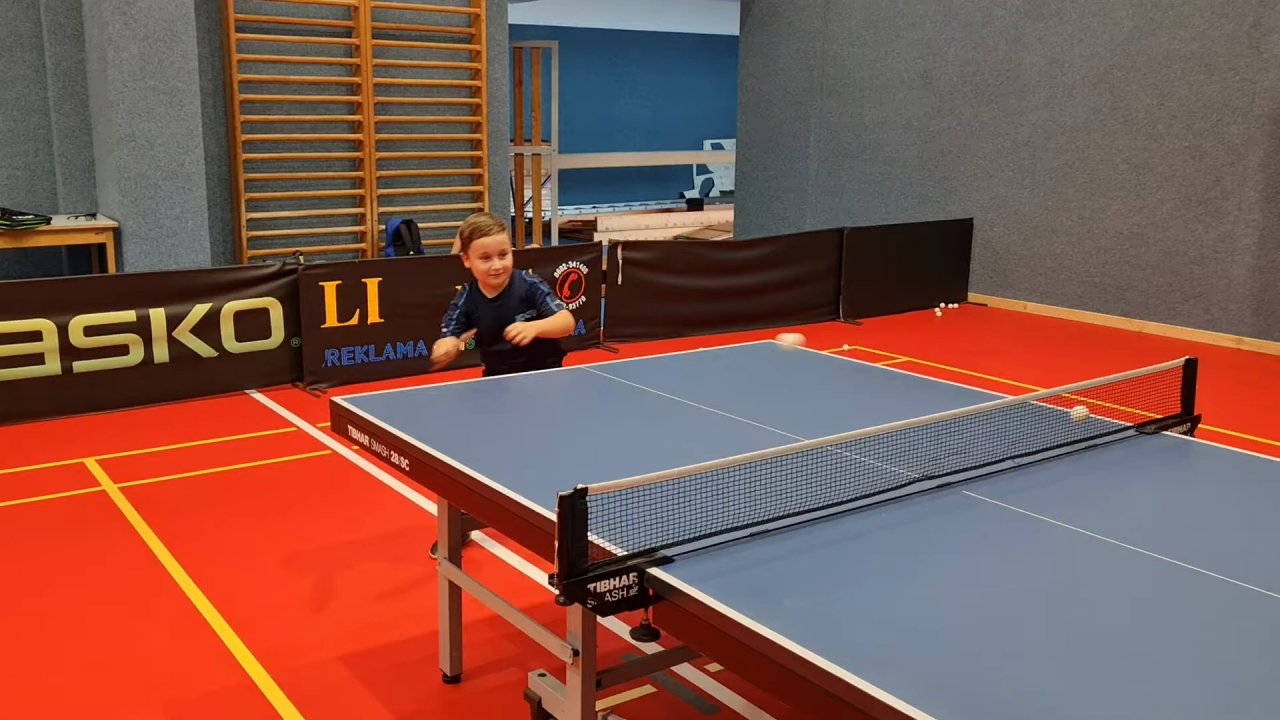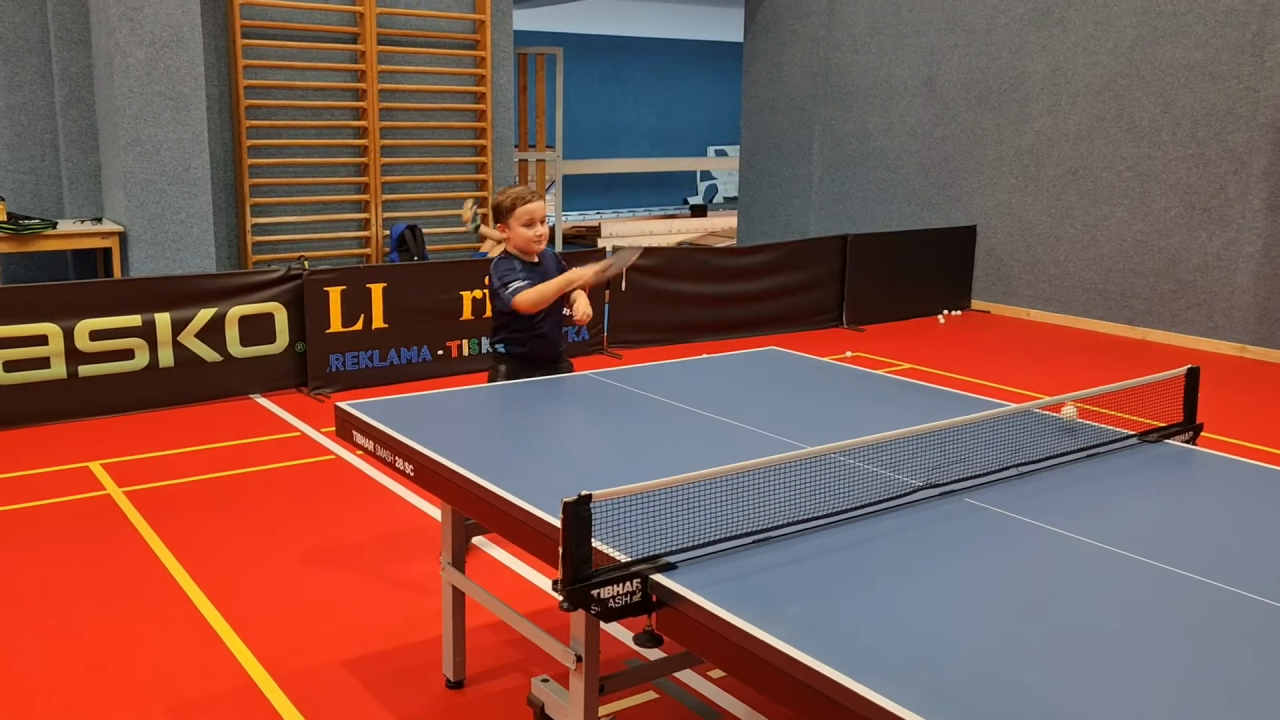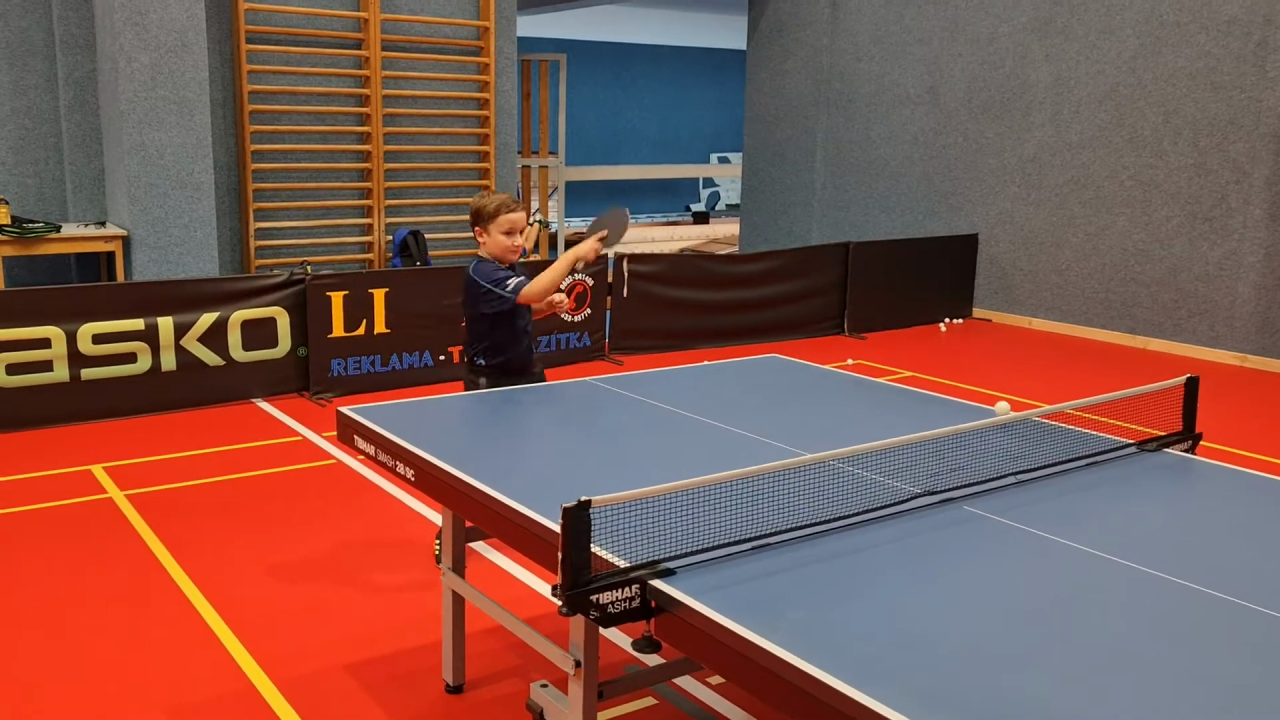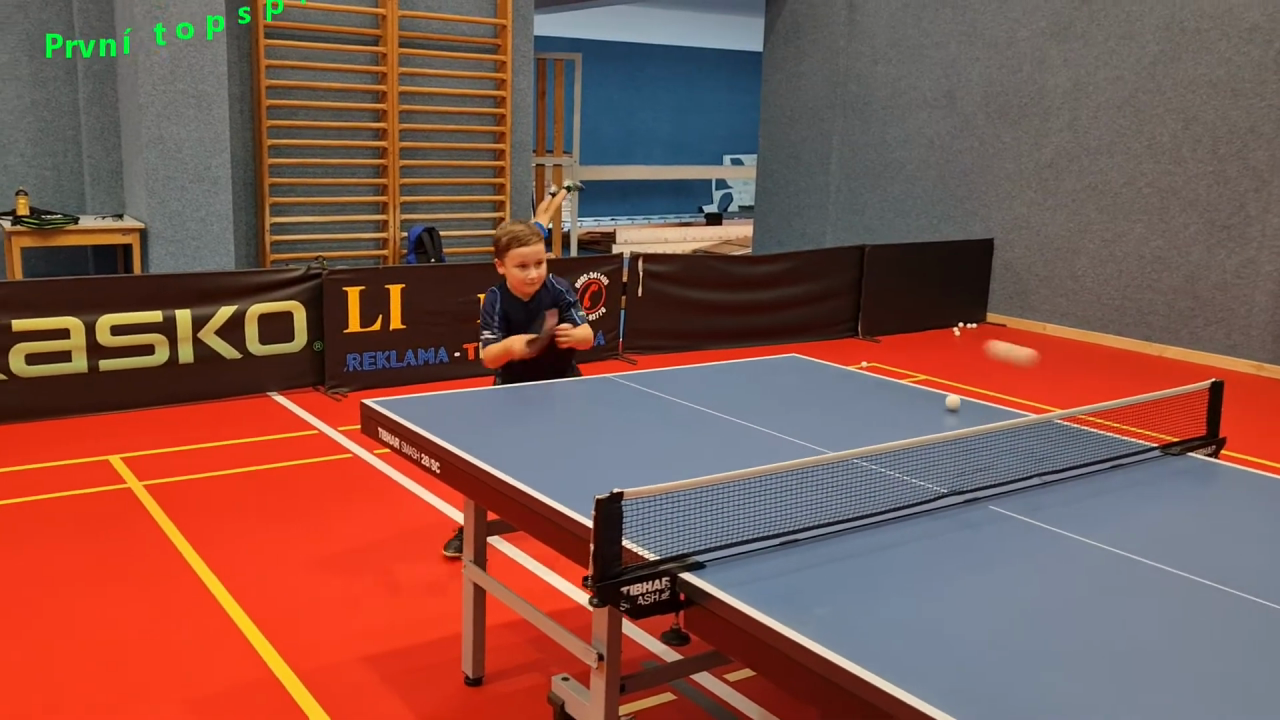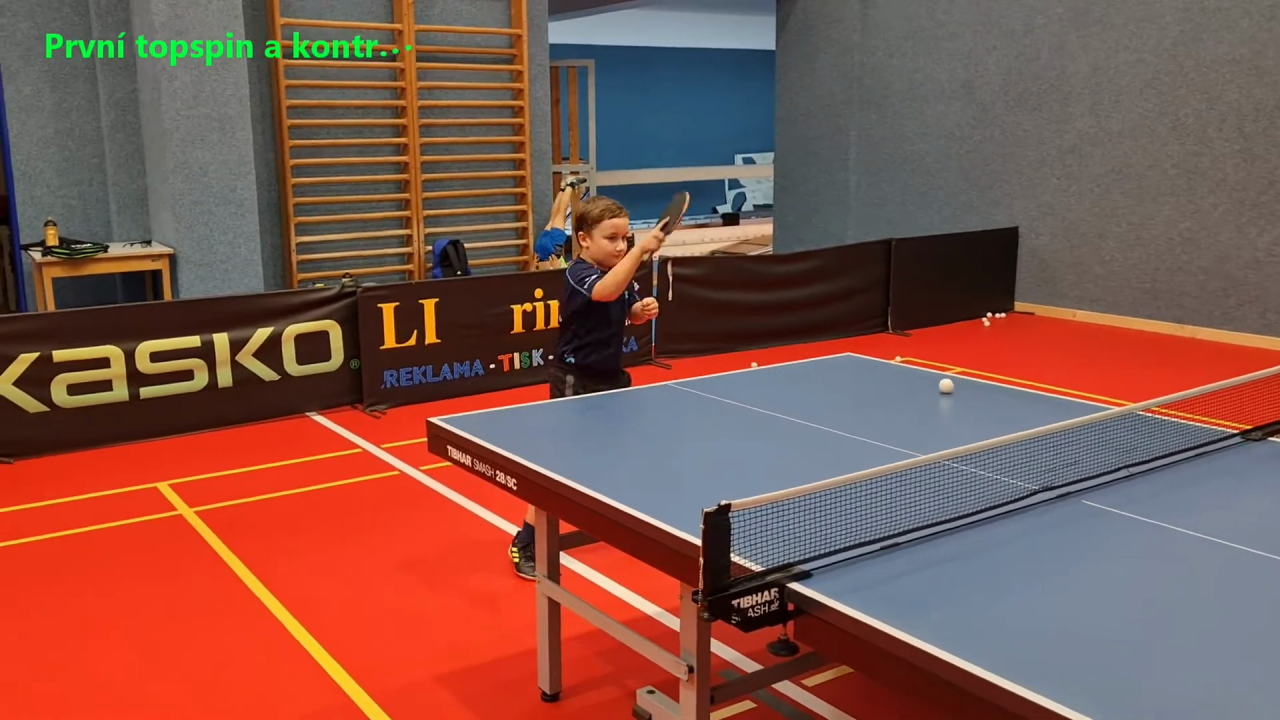
dt=1s
person 1, frame 1
left shoulder: (529, 285)
right shoulder: (467, 298)
left elbow: (566, 322)
right elbow: (444, 351)
left wrist: (534, 327)
right wrist: (448, 346)
person 1, frame 2
left shoulder: (551, 258)
right shoulder: (504, 267)
left elbow: (566, 293)
right elbow: (527, 302)
left wrist: (579, 298)
right wrist: (571, 278)
left hip: (555, 367)
right hip: (514, 372)
person 1, frame 3
left shoulder: (507, 267)
right shoulder: (480, 273)
right elbow: (532, 293)
left wrist: (549, 304)
right wrist: (573, 254)
left hip: (526, 374)
right hip: (491, 383)
person 1, frame 4
left shoulder: (560, 290)
right shoulder: (495, 299)
left elbow: (588, 338)
right elbow: (489, 358)
left wrist: (574, 335)
right wrist: (510, 345)
left hip: (561, 383)
right hip: (516, 386)
person 1, frame 5
left shoulder: (620, 272)
right shoulder: (579, 275)
left elbow: (622, 313)
right elbow: (607, 292)
left wrist: (642, 310)
right wrist: (639, 254)
left hip: (612, 379)
right hip: (574, 381)
right ankle: (526, 539)
